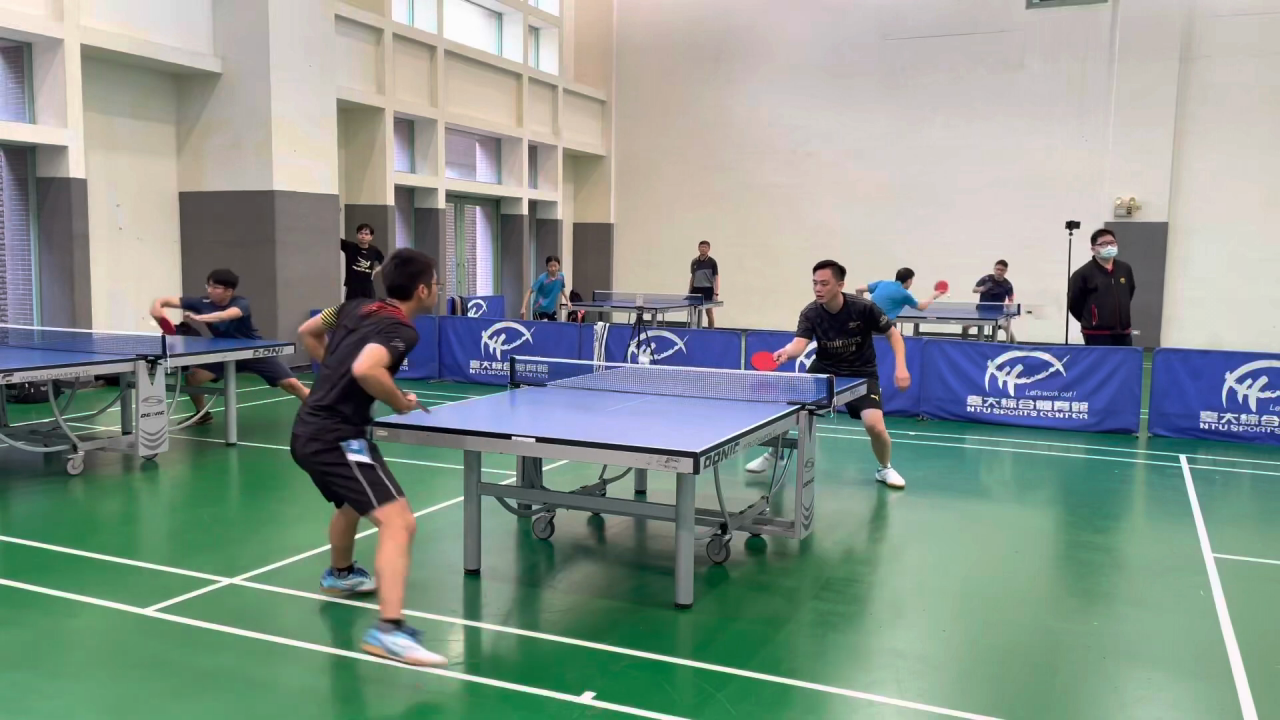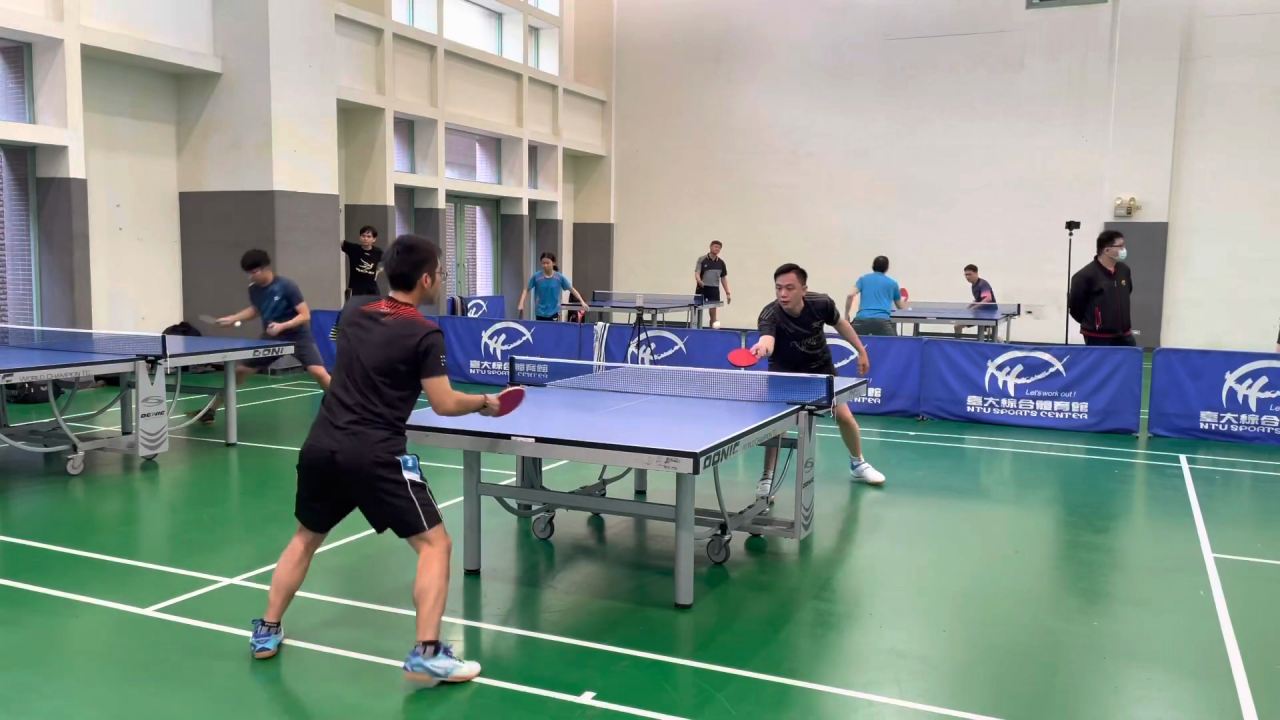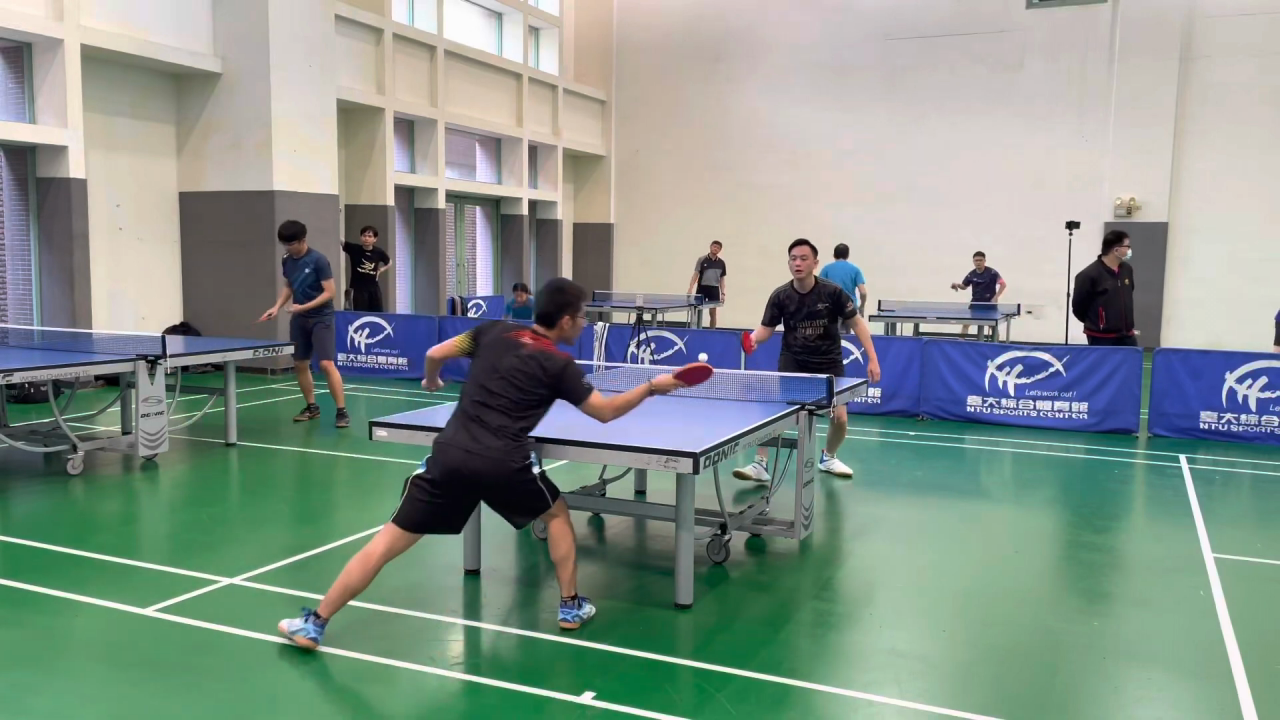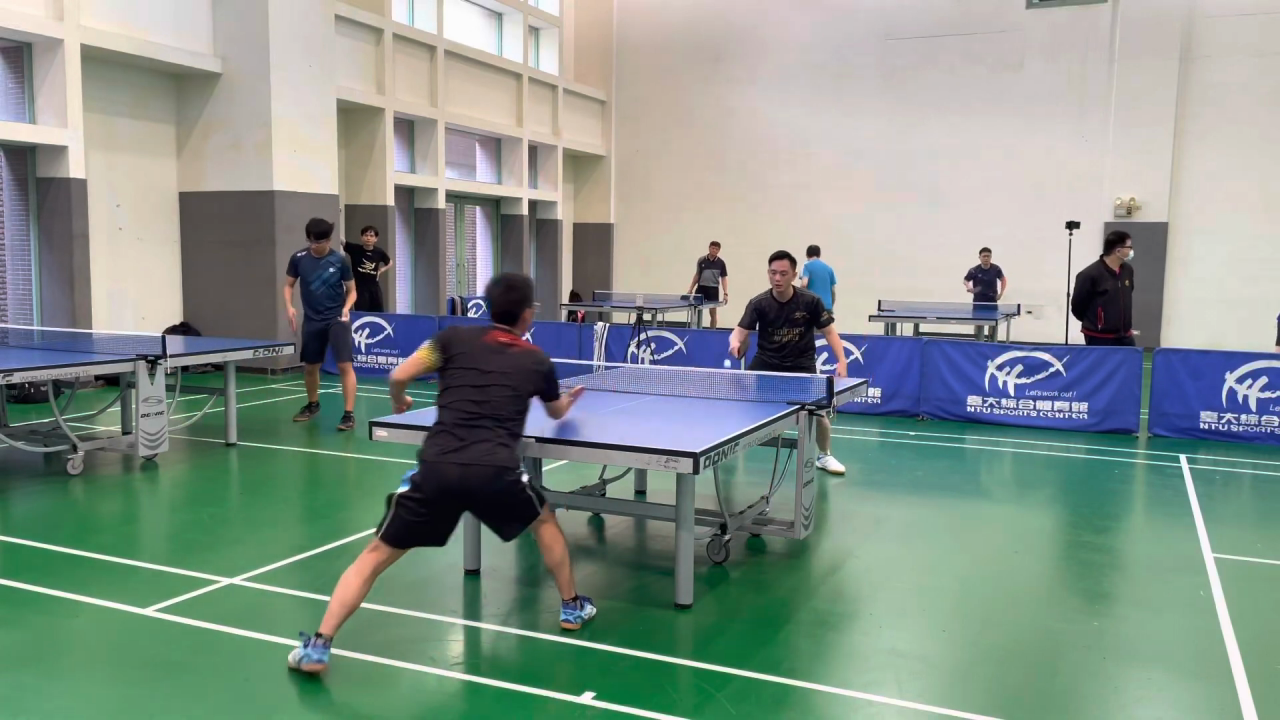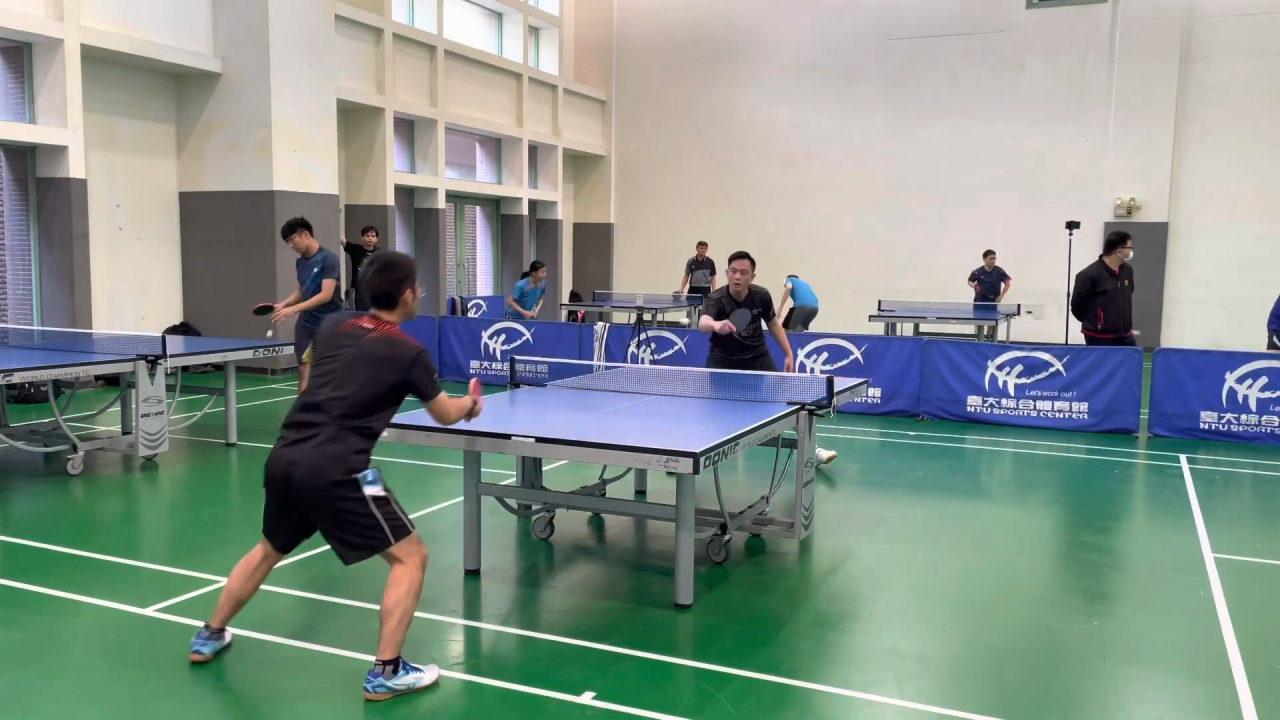
dt=0.5s
person 1, frame 1
left shoulder: (355, 309)
right shoulder: (398, 327)
left elbow: (308, 332)
right elbow: (365, 369)
right wrist: (397, 399)
left hip: (308, 431)
right hip: (334, 438)
left knee: (353, 499)
right knee: (397, 523)
left ankle: (340, 572)
right ankle: (389, 630)
person 1, frame 2
left shoulder: (352, 312)
right shoulder: (425, 334)
right elbow: (445, 404)
right wrist: (484, 403)
left hip: (320, 445)
right hip: (376, 454)
left knee: (306, 537)
right knee: (434, 544)
left ankle: (266, 631)
right ankle: (427, 652)
person 1, frame 3
left shoulder: (493, 330)
right shoulder: (559, 365)
left elbow: (435, 354)
right elbow: (604, 412)
left wrist: (430, 378)
right wrist: (653, 386)
left hip: (450, 455)
right hip: (503, 465)
left knee: (390, 540)
right knee: (557, 515)
left ankle: (314, 622)
right ankle: (570, 605)
person 1, frame 4
left shoulder: (458, 337)
right shoulder: (538, 362)
left elbow: (400, 376)
right elbow: (558, 412)
left wrist: (399, 400)
right wrist: (571, 397)
left hip: (438, 469)
right hip: (495, 472)
left knee: (376, 555)
right knee: (545, 523)
left ankle: (317, 646)
right ankle: (572, 606)
person 1, frame 5
left shoulder: (330, 327)
right shoulder: (408, 352)
right elbow: (446, 415)
right wrist: (471, 403)
left hip: (285, 462)
right hip: (337, 473)
left knee: (269, 550)
right knee: (409, 558)
left ankle: (209, 635)
right ankle: (387, 671)
person 2, frame 1
left shoulder: (863, 307)
right shoulder: (810, 313)
left elbow: (893, 334)
right elbow: (799, 344)
left wrist: (900, 366)
right wrist: (785, 352)
left hip: (861, 374)
right hip: (823, 371)
left knee: (875, 426)
left ankle: (885, 468)
right ankle: (772, 457)
person 2, frame 2
left shoulder: (821, 303)
right shoulder: (770, 315)
left elbow: (840, 323)
right elbow: (766, 343)
left wrist: (861, 351)
right wrist: (760, 349)
left hip: (820, 366)
right hip: (785, 371)
left knee: (845, 417)
left ankle: (858, 463)
right ankle: (767, 478)
person 2, frame 3
left shoulder: (833, 292)
right shoulder: (780, 296)
left elbow: (856, 322)
right elbow: (765, 329)
left wrist: (872, 358)
right wrist: (753, 339)
left hip: (828, 362)
right hip: (793, 359)
left knee: (839, 417)
left ankle: (828, 458)
right ankle: (760, 465)
person 2, frame 4
left shoulder: (810, 301)
right shoulder: (759, 303)
left elbow: (828, 331)
right elbow: (740, 331)
left wrist: (841, 361)
right wrist: (735, 343)
left hip: (801, 364)
right hip: (766, 362)
left knee: (818, 414)
left ankle: (824, 456)
person 2, frame 5
left shoulder: (761, 296)
right shoulder: (716, 299)
left elbow: (773, 324)
right elbow: (703, 323)
left wrist: (789, 354)
right wrist: (716, 325)
left hip: (757, 357)
right hip: (724, 358)
person 3, frame 1
left shoulder: (240, 303)
right shoulder: (202, 303)
left elbow: (225, 315)
right elbow: (165, 301)
left wrist: (199, 318)
right wrist: (156, 308)
left knee: (291, 384)
right knee: (192, 375)
right ankle: (202, 414)
person 3, frame 2
left shoulder: (286, 286)
right shoulder: (253, 289)
left elbow: (305, 316)
left wrist: (282, 326)
right wrist: (233, 319)
left hip: (298, 337)
right hip: (271, 340)
left knee: (319, 373)
right knee: (238, 371)
right ankle: (210, 411)
person 3, frame 3
left shoulder: (318, 260)
right shoulder: (287, 260)
left elbow: (329, 293)
left wrist: (303, 308)
right wrist: (277, 307)
left hip: (320, 318)
right hip: (299, 320)
left knee: (326, 365)
right knee: (300, 365)
left ankle: (342, 412)
right ankle: (312, 407)
person 3, frame 4
left shoulder: (340, 261)
right shoulder: (298, 259)
left elbow: (351, 290)
right elbow: (289, 285)
left wrist: (346, 308)
right wrist: (289, 307)
left hip: (337, 321)
right hip: (311, 321)
left knee: (345, 366)
right knee: (310, 367)
left ankle: (349, 414)
right ankle: (312, 405)
person 3, frame 5
left shoulder: (328, 259)
right shoulder: (301, 261)
left elbow: (326, 295)
left wrist: (293, 309)
right wrist: (283, 305)
right hip: (306, 324)
right knee: (305, 370)
